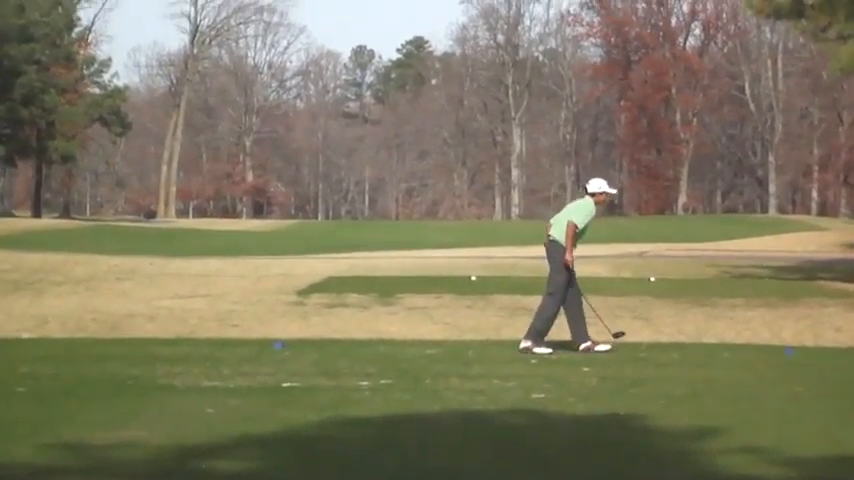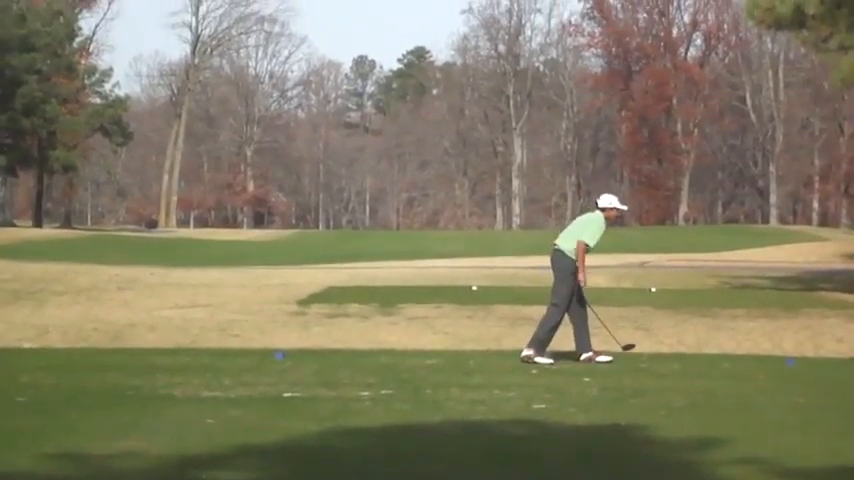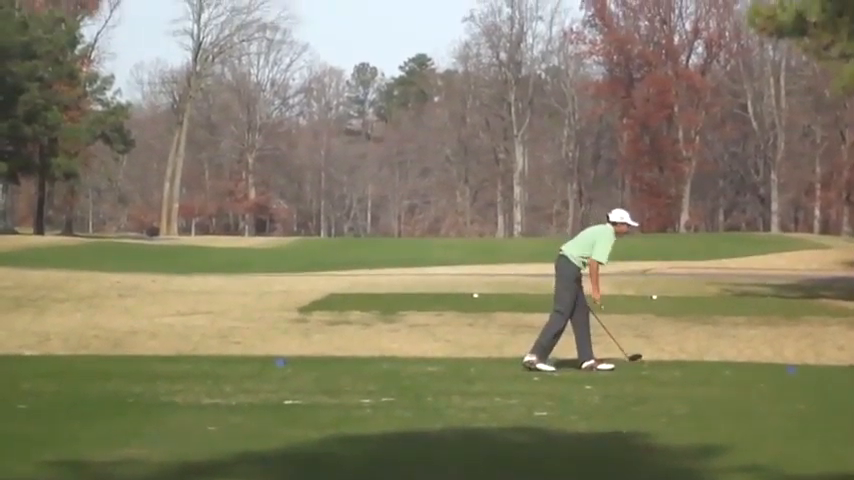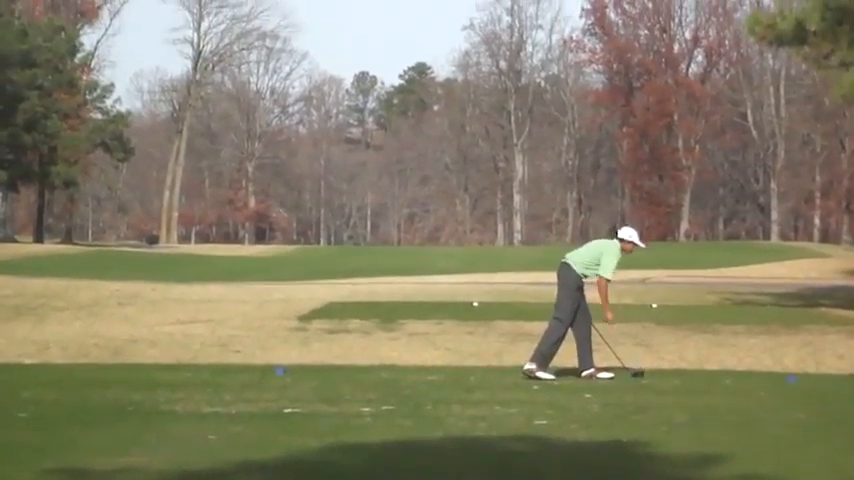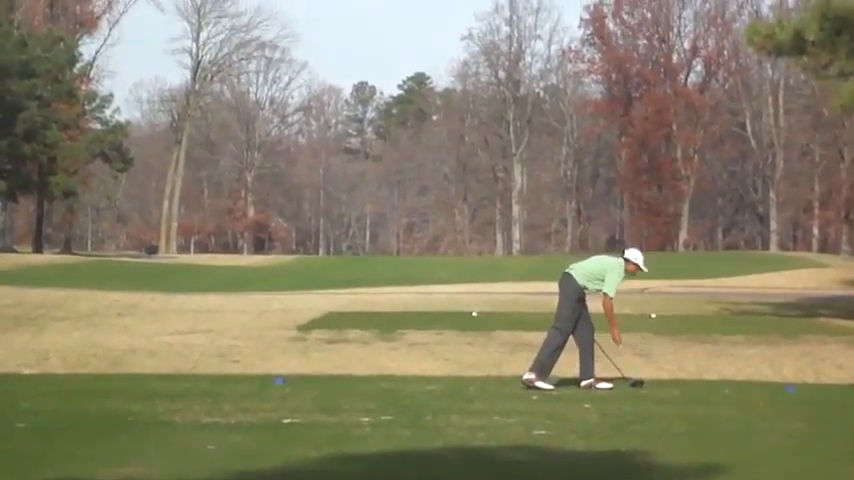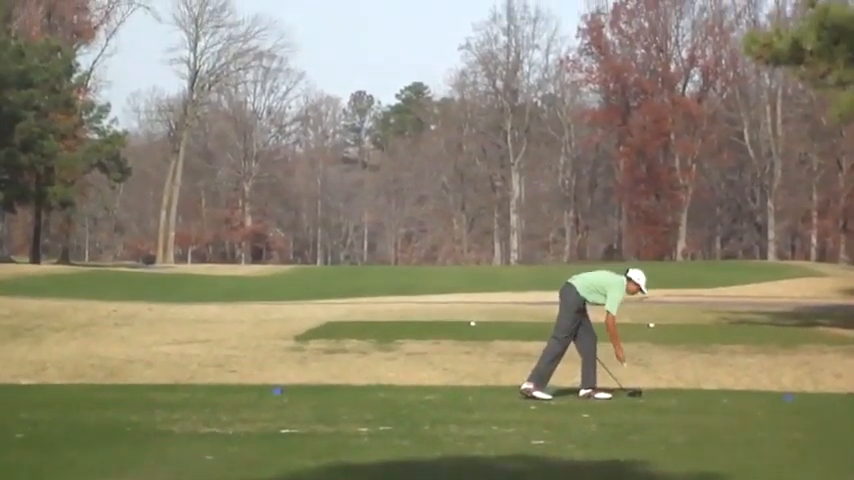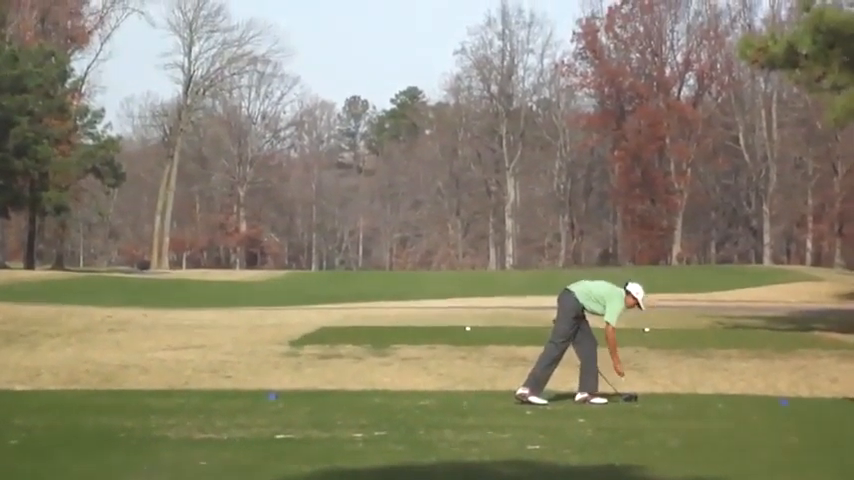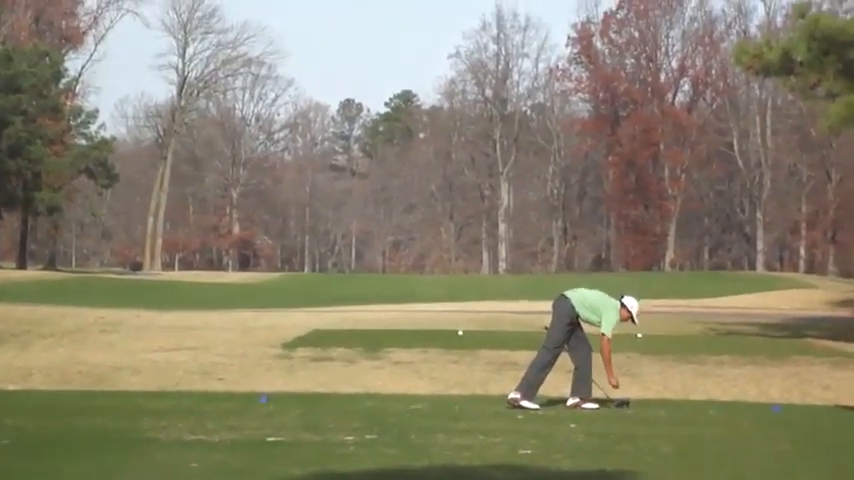
dt=0.1s
person 1, frame 1
left shoulder: (579, 203)
right shoulder: (589, 207)
left elbow: (552, 223)
right elbow: (571, 224)
right wrist: (569, 252)
left hip: (554, 246)
right hip: (561, 250)
left knee: (572, 296)
right knee: (554, 297)
left ankle: (584, 342)
right ankle: (531, 340)
person 1, frame 2
left shoulder: (591, 218)
right shoulder: (598, 222)
left elbow: (573, 240)
right elbow: (582, 244)
right wrist: (582, 272)
left hip: (561, 257)
right hip: (566, 260)
left knee: (577, 306)
right knee: (558, 306)
left ankle: (586, 352)
right ankle: (531, 350)
person 1, frame 3
left shoulder: (600, 230)
right shoulder: (608, 235)
right elbow: (594, 262)
right wrist: (595, 290)
left hip: (566, 263)
right hip: (570, 267)
left knee: (580, 314)
right knee: (561, 313)
left ankle: (587, 359)
right ankle: (535, 356)
person 1, frame 4
left shoulder: (608, 245)
right shoulder: (613, 251)
right elbow: (601, 281)
right wrist: (607, 310)
left hip: (570, 272)
right hip: (571, 275)
left knee: (583, 322)
right knee: (561, 320)
left ankle: (588, 368)
right ankle: (534, 365)
person 1, frame 5
left shoulder: (612, 263)
right shoulder: (617, 269)
right elbow: (606, 300)
right wrist: (614, 330)
left hip: (571, 282)
right hip: (573, 286)
left knee: (586, 331)
right knee: (561, 331)
left ankle: (588, 378)
right ankle: (533, 374)
person 1, frame 6
left shoulder: (616, 281)
right shoulder: (619, 288)
right elbow: (610, 320)
right wrist: (618, 348)
left hip: (573, 294)
right hip: (573, 296)
left knee: (588, 340)
right knee: (560, 340)
left ankle: (588, 387)
right ankle: (531, 384)
person 1, frame 7
left shoulder: (614, 292)
right shoulder: (618, 299)
right elbow: (609, 330)
left wrist: (563, 320)
right wrist: (616, 361)
left hip: (571, 299)
right hip: (572, 302)
left knee: (588, 345)
right knee: (557, 345)
left ankle: (585, 392)
right ankle: (527, 390)
person 1, frame 8
left shoulder: (611, 305)
right shoulder: (613, 312)
right elbow: (605, 343)
left wrist: (557, 327)
right wrist: (611, 375)
left hip: (567, 306)
right hip: (566, 307)
left knee: (583, 350)
right knee: (549, 351)
left ankle: (578, 397)
right ankle: (519, 394)
